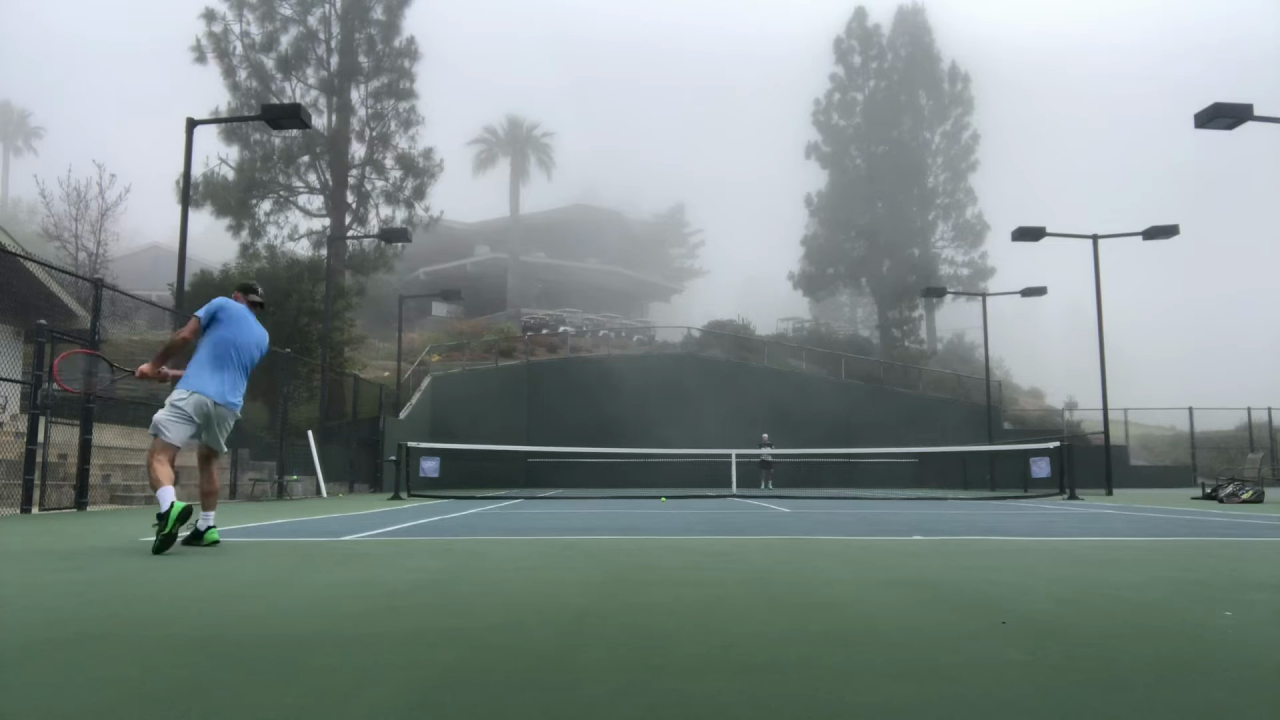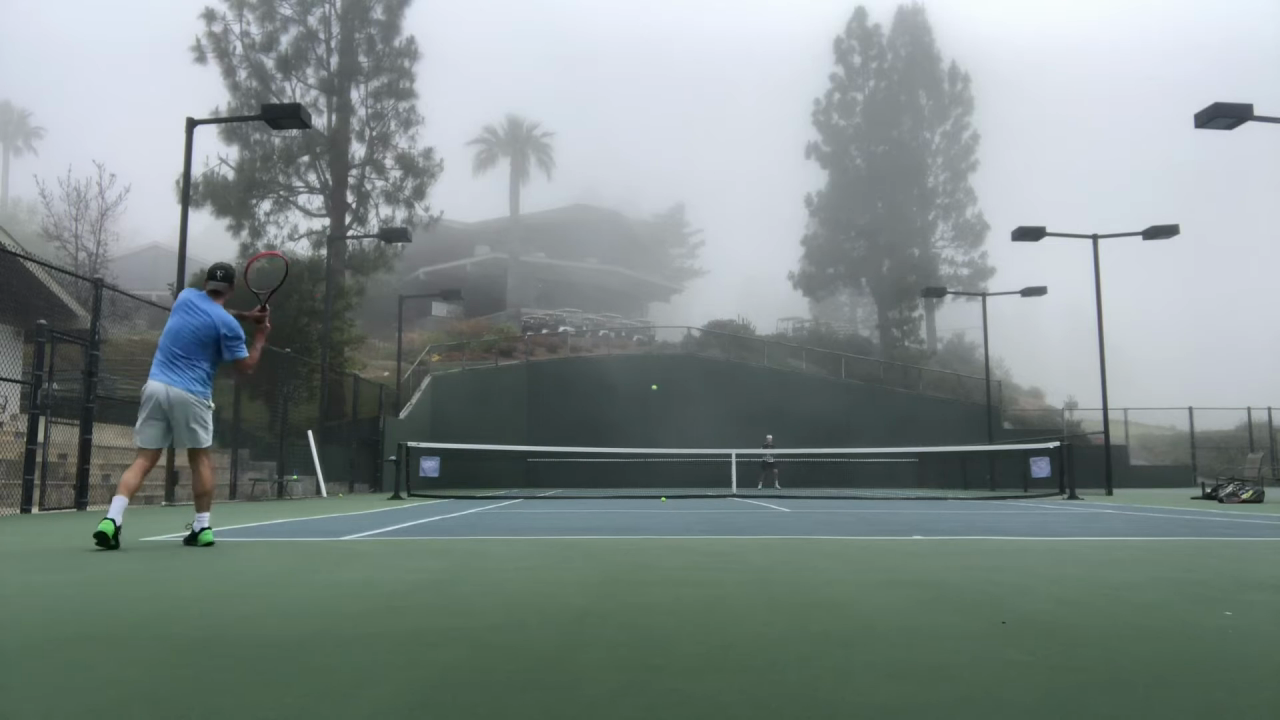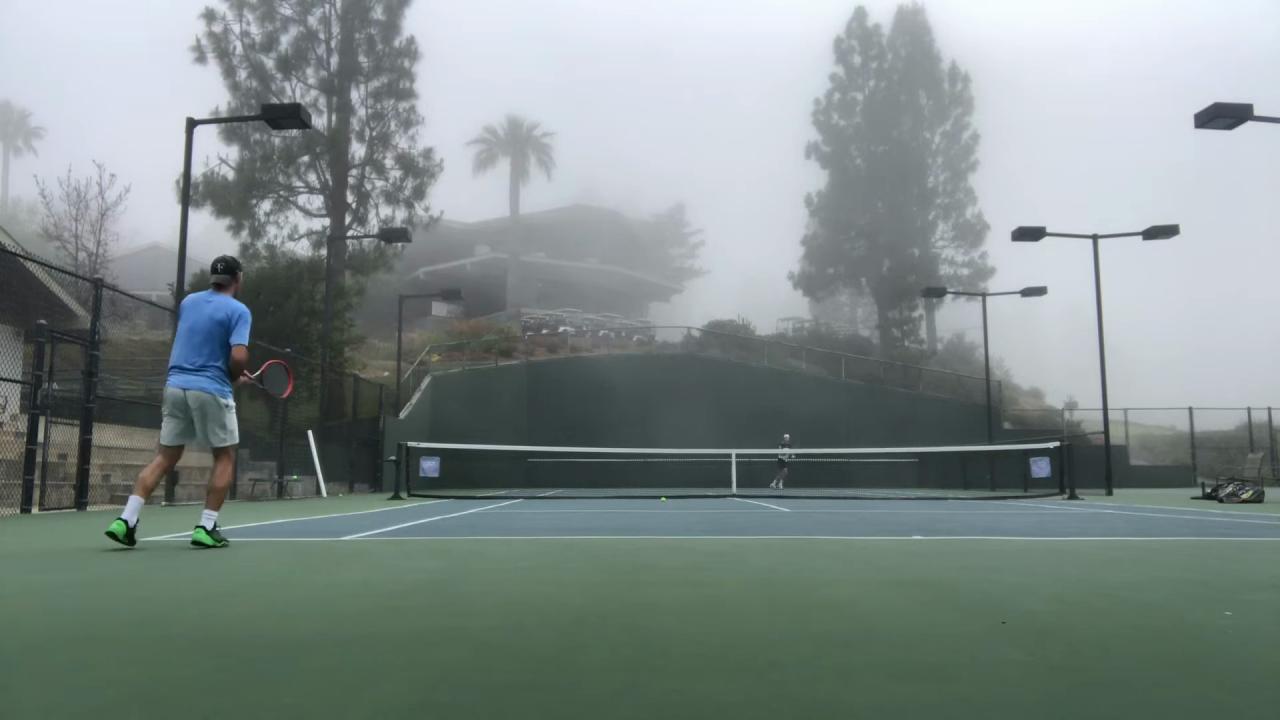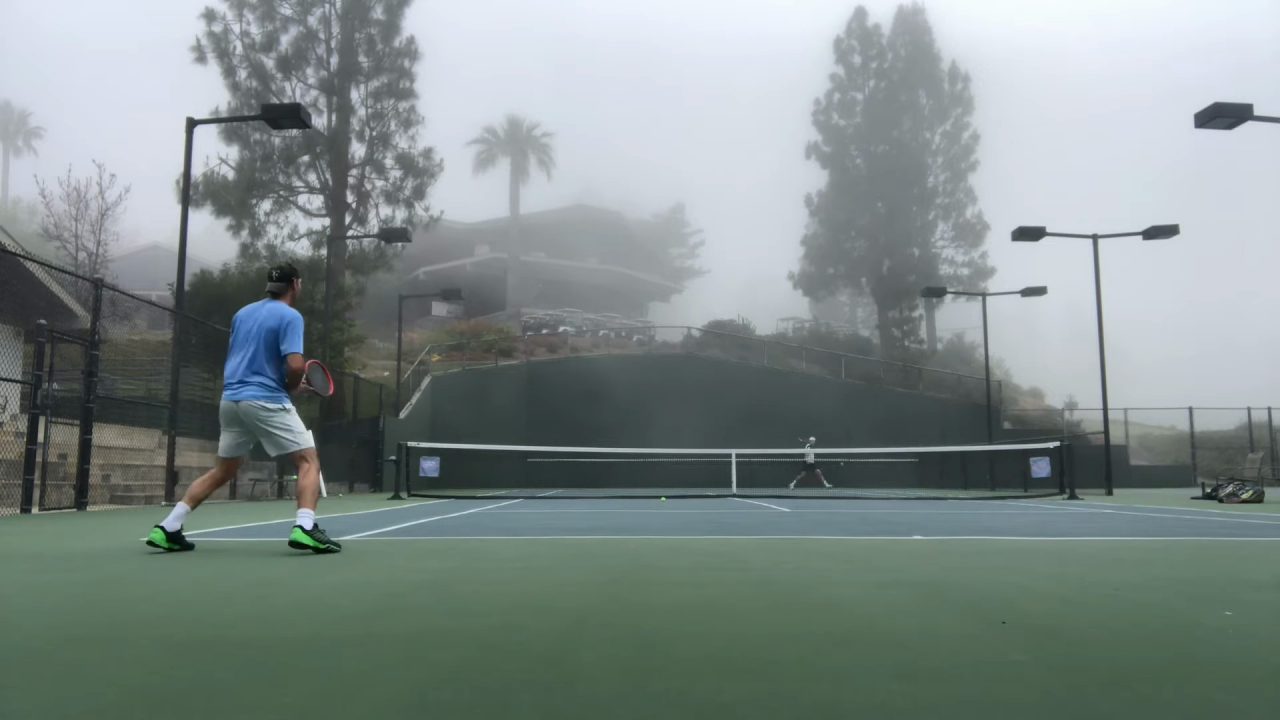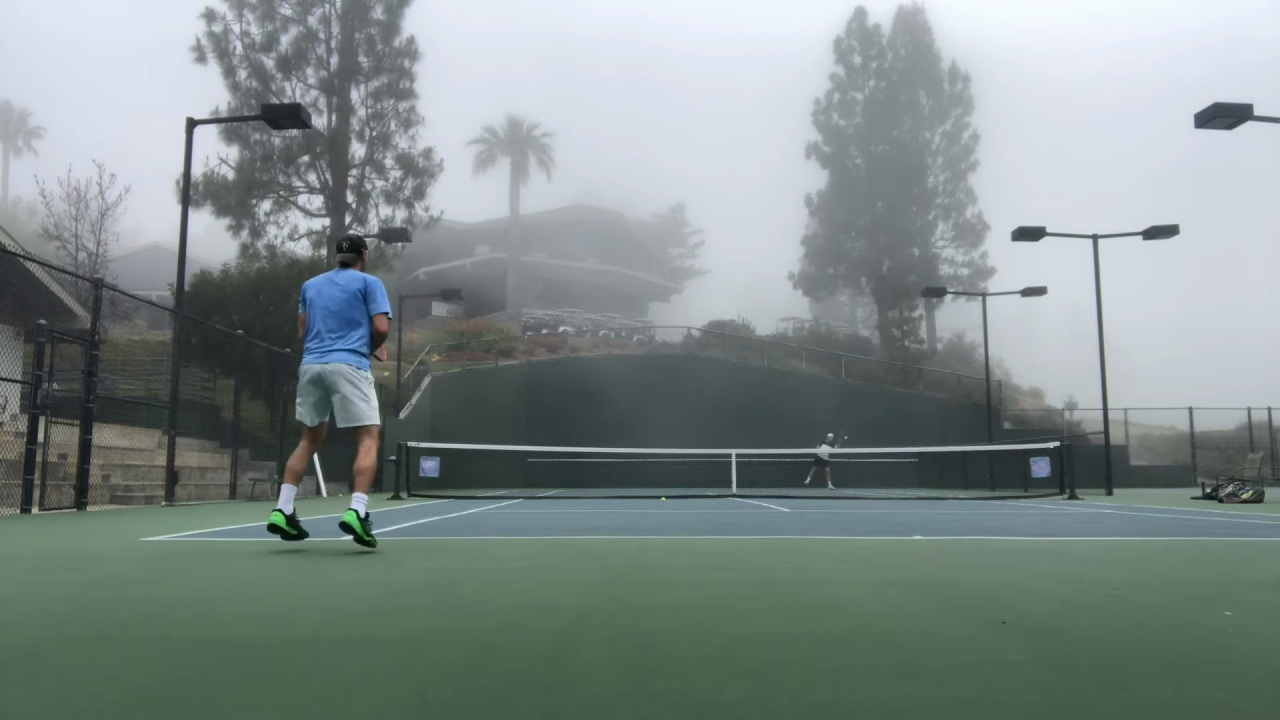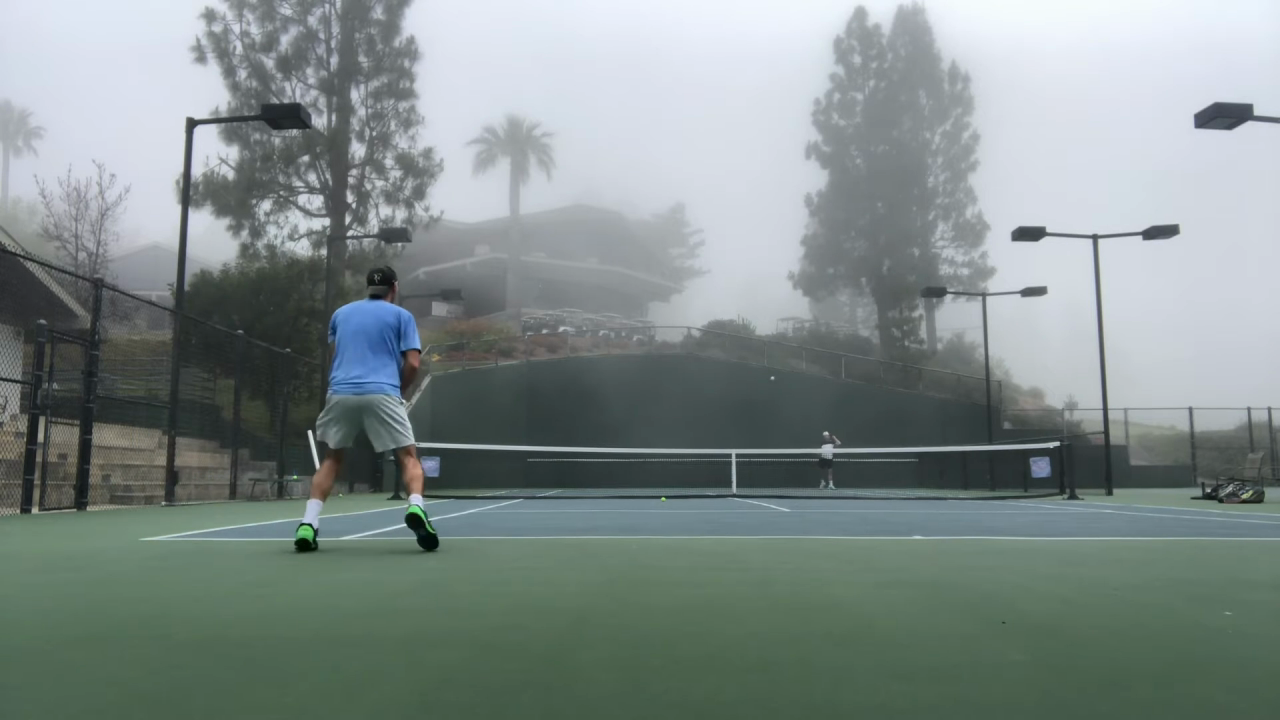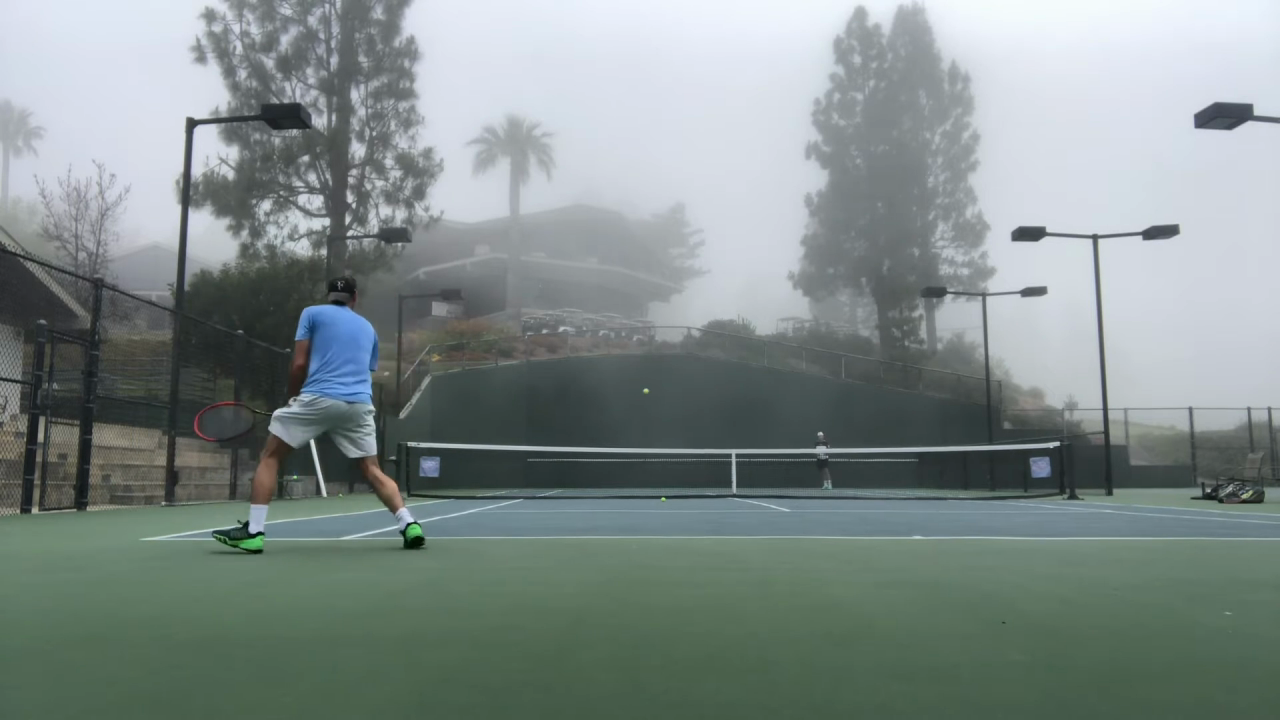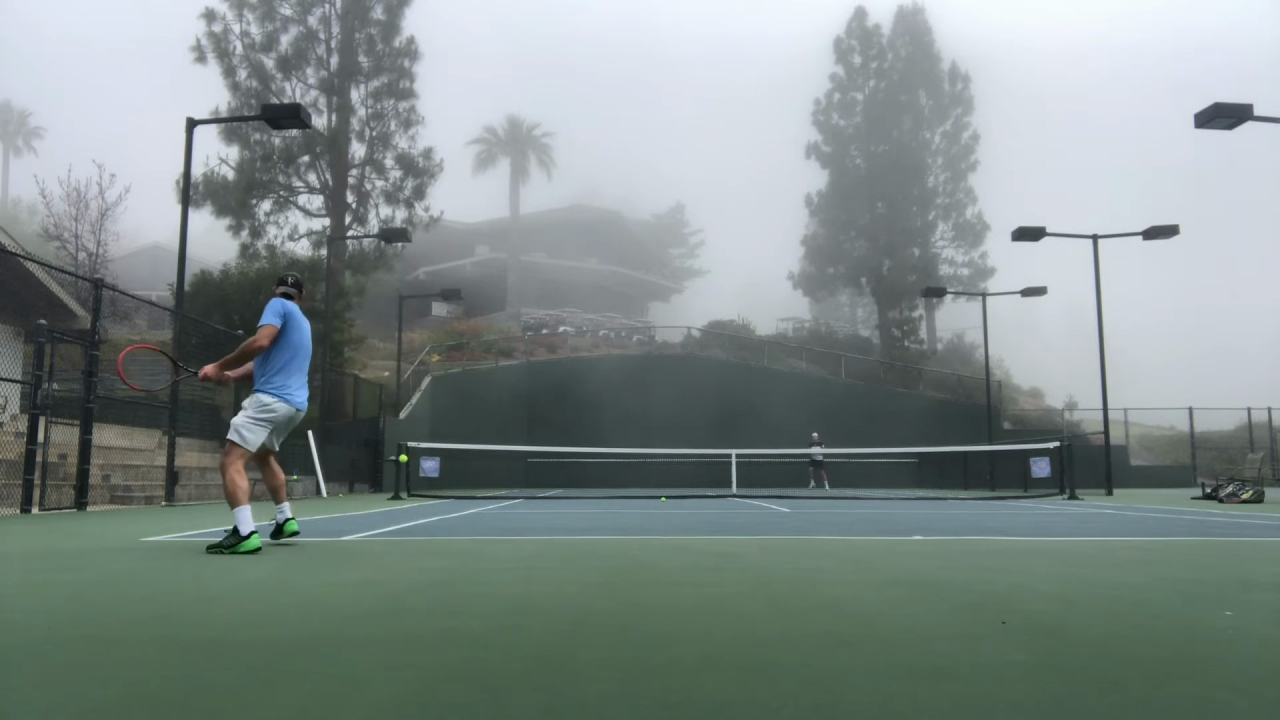
dt=0.4s
person 1, frame 1
left shoulder: (223, 305)
right shoulder: (262, 338)
left elbow: (186, 336)
left wrist: (156, 363)
right wrist: (172, 375)
left hip: (193, 395)
right hip: (228, 406)
left knee: (159, 458)
right knee: (208, 460)
left ankle: (170, 509)
right ankle: (206, 528)
person 1, frame 2
left shoulder: (185, 296)
right shoulder: (228, 324)
right elbow: (246, 367)
left wrist: (247, 316)
right wrist: (261, 337)
left hip: (156, 387)
right hip: (191, 395)
left knee: (145, 460)
right knee: (199, 459)
left ankle: (111, 521)
right ankle: (201, 528)
person 1, frame 3
left shoulder: (188, 302)
right shoulder: (238, 310)
right elbow: (238, 358)
right wrist: (237, 376)
left hip: (176, 386)
right hip: (211, 392)
left knee: (165, 458)
right knee: (225, 458)
left ankle: (126, 520)
right ankle: (207, 528)
person 1, frame 4
left shoulder: (243, 314)
right shoulder: (290, 316)
right elbow: (295, 366)
right wrist: (293, 384)
left hip: (231, 401)
right hip: (270, 403)
left knee: (222, 472)
right knee: (309, 462)
left ankle: (167, 528)
right ankle: (306, 528)
person 1, frame 5
left shoulder: (310, 285)
right shoulder: (369, 283)
left elbow: (302, 330)
right elbow: (381, 328)
right wrist: (368, 351)
left hip: (311, 367)
right hip: (347, 368)
left knee: (310, 440)
right knee: (369, 439)
left ankle: (283, 513)
right ankle: (357, 513)
person 1, frame 6
left shoulder: (341, 314)
right shoulder: (402, 316)
right elbow: (412, 364)
right wrist: (398, 395)
left hip: (341, 393)
right hip: (383, 394)
left knee: (331, 460)
right knee: (408, 459)
left ankle: (308, 525)
right ankle: (416, 510)
person 1, frame 7
left shoulder: (313, 313)
right shoulder: (367, 329)
left elbow: (299, 362)
left wrist: (296, 397)
left hip: (319, 399)
right hip: (358, 404)
left knee: (270, 456)
right knee: (371, 472)
left ankle: (253, 532)
right ankle: (409, 525)
person 1, frame 8
left shoulder: (279, 305)
right shoulder: (302, 321)
left elbow: (260, 342)
left wrist: (219, 367)
right wrist: (230, 375)
left hip: (270, 400)
right hip: (295, 405)
left knee: (231, 463)
right knee: (265, 456)
left ankle: (245, 532)
right ankle: (285, 519)
